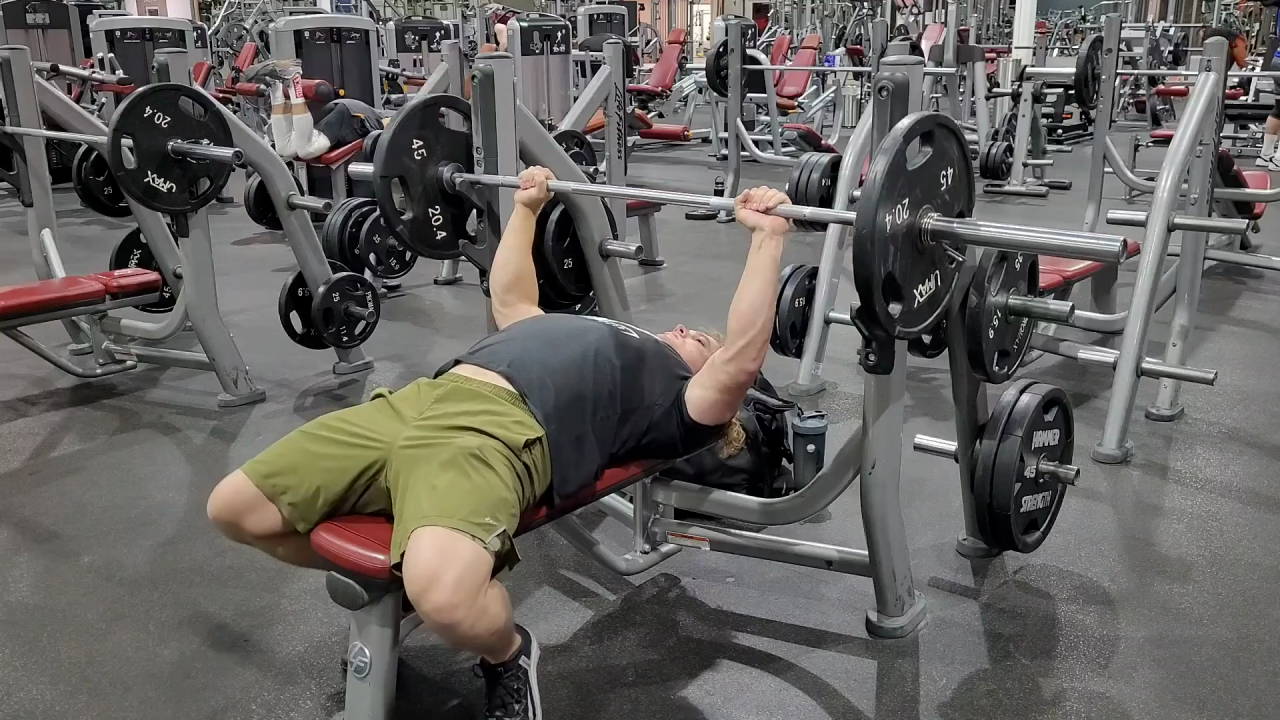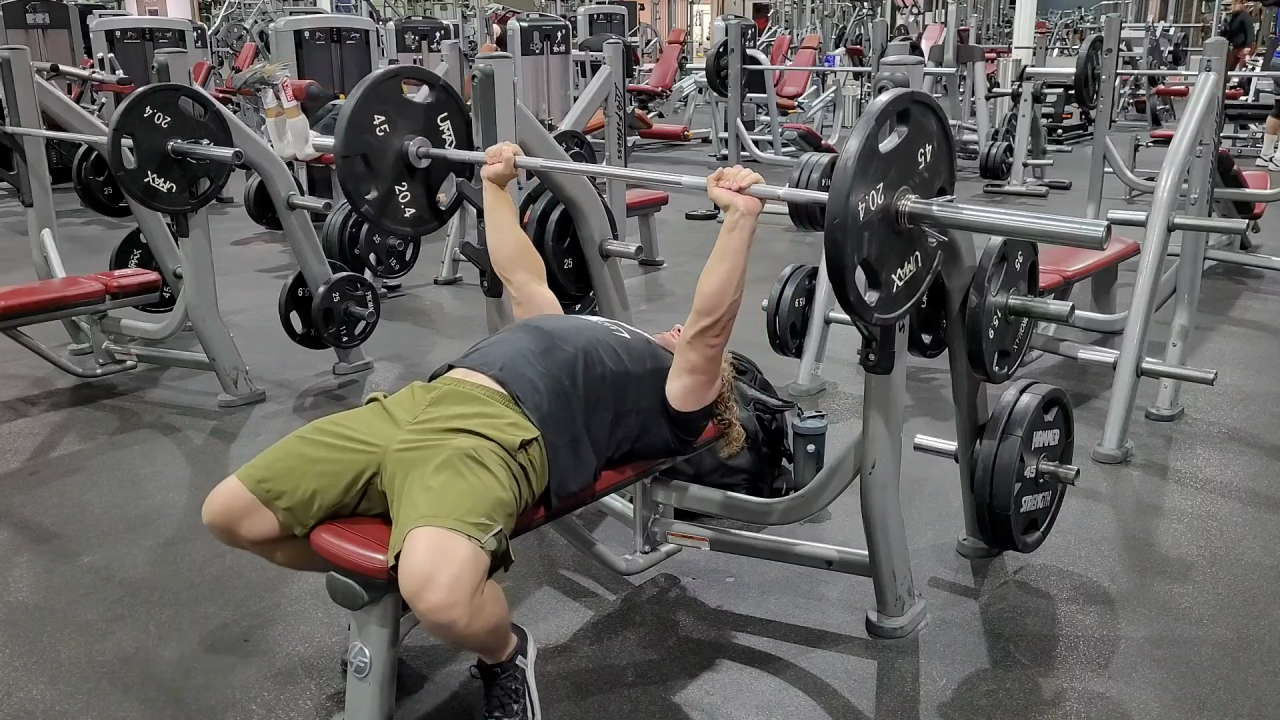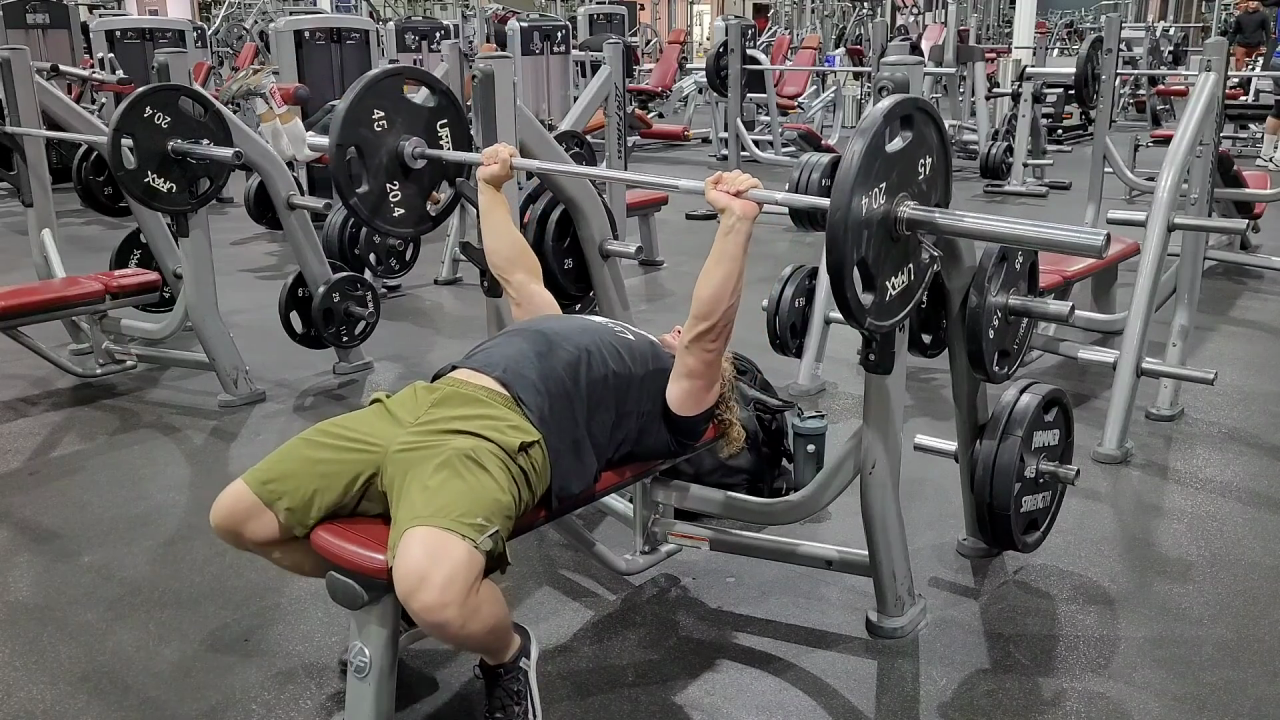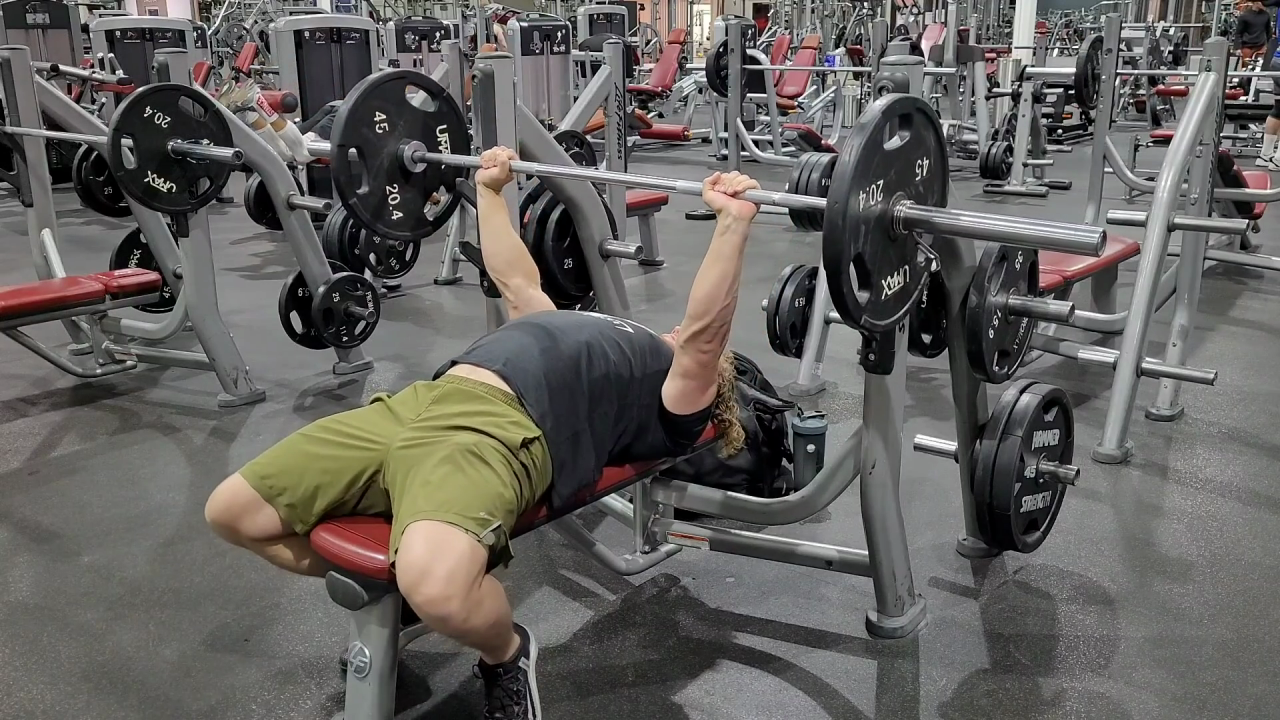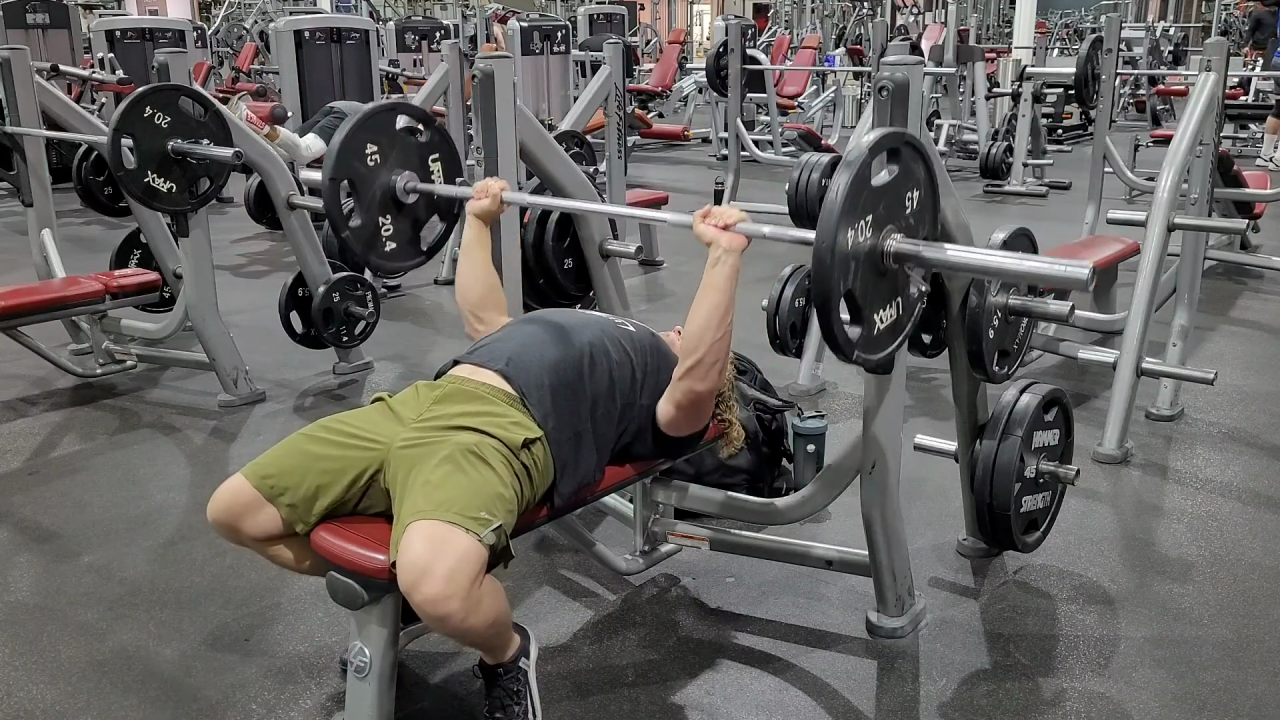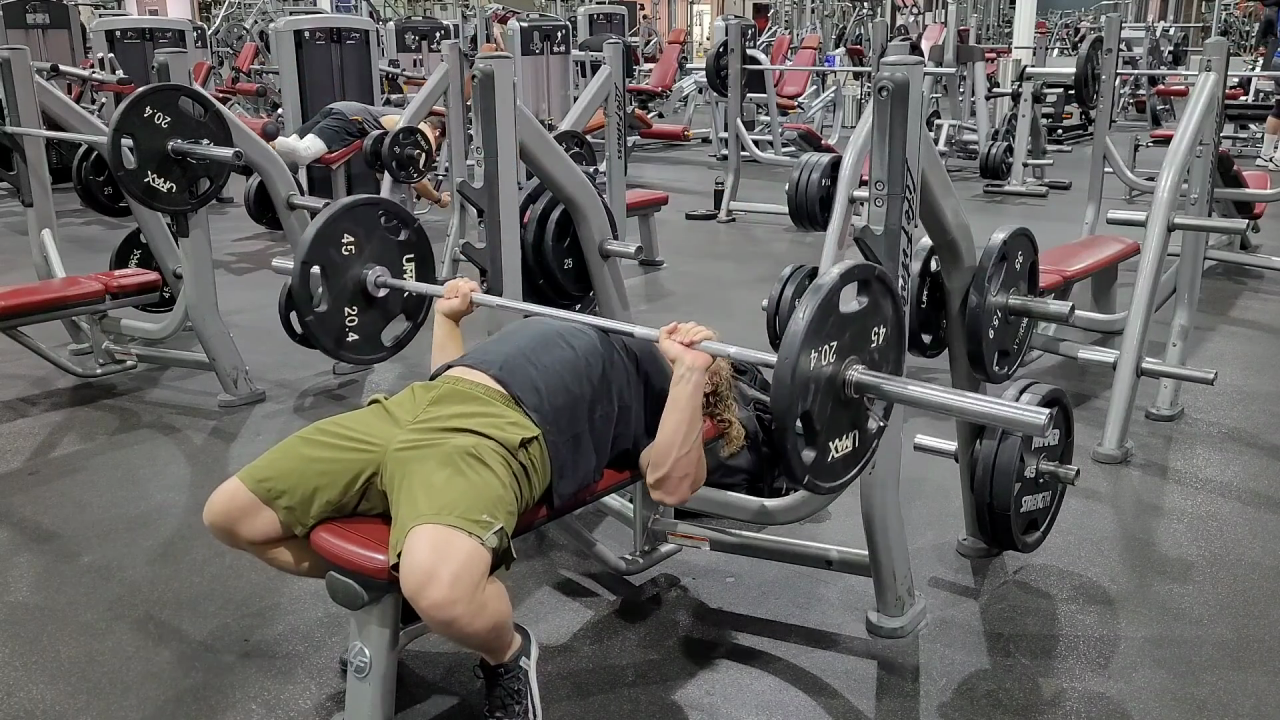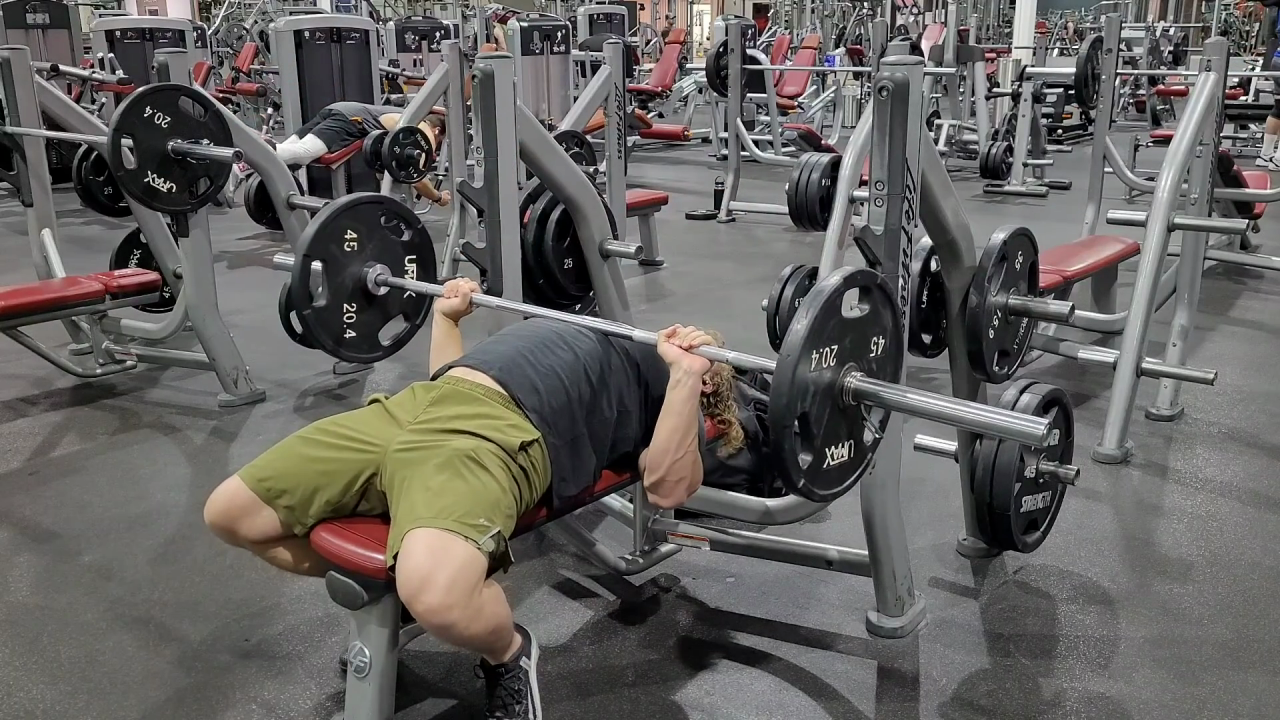
dt=0.5s
person 1, frame 1
left shoulder: (685, 399)
right shoulder: (599, 347)
left elbow: (742, 358)
right elbow: (509, 303)
left wrist: (767, 236)
right wrist: (524, 209)
left hip: (502, 431)
left knee: (444, 596)
right knee: (233, 509)
left ankle: (509, 655)
person 1, frame 2
left shoulder: (675, 401)
right shoulder: (579, 336)
left elbow: (710, 327)
right elbow: (522, 278)
left wrist: (740, 216)
right wrist: (495, 183)
left knee: (439, 595)
right knee: (228, 514)
left ankle: (505, 656)
person 1, frame 3
left shoulder: (676, 396)
right shoulder: (585, 340)
left elbow: (709, 331)
right elbow: (518, 278)
left wrist: (735, 221)
right wrist: (489, 185)
left knee: (433, 597)
right knee: (236, 518)
left ankle: (508, 655)
person 1, frame 4
left shoulder: (676, 399)
right shoulder: (589, 347)
left elbow: (705, 331)
right elbow: (514, 280)
left wrist: (733, 222)
right wrist: (489, 188)
left knee: (437, 590)
right knee: (232, 512)
left ankle: (507, 655)
person 1, frame 5
left shoulder: (672, 387)
right shoulder: (587, 347)
left elbow: (698, 384)
right elbow: (482, 318)
left wrist: (724, 256)
right wrist: (479, 222)
left knee: (437, 589)
right knee: (233, 512)
left ankle: (507, 655)
person 1, frame 6
left shoulder: (669, 393)
right shoulder: (580, 337)
left elbow: (671, 483)
left wrist: (690, 366)
right wrist: (447, 316)
left knee: (441, 590)
right knee: (230, 516)
left ankle: (507, 654)
person 1, frame 7
left shoulder: (668, 385)
right shoulder: (579, 336)
left elbow: (668, 487)
left wrist: (688, 371)
right wrist: (446, 315)
left knee: (436, 595)
right knee: (229, 514)
left ankle: (509, 654)
